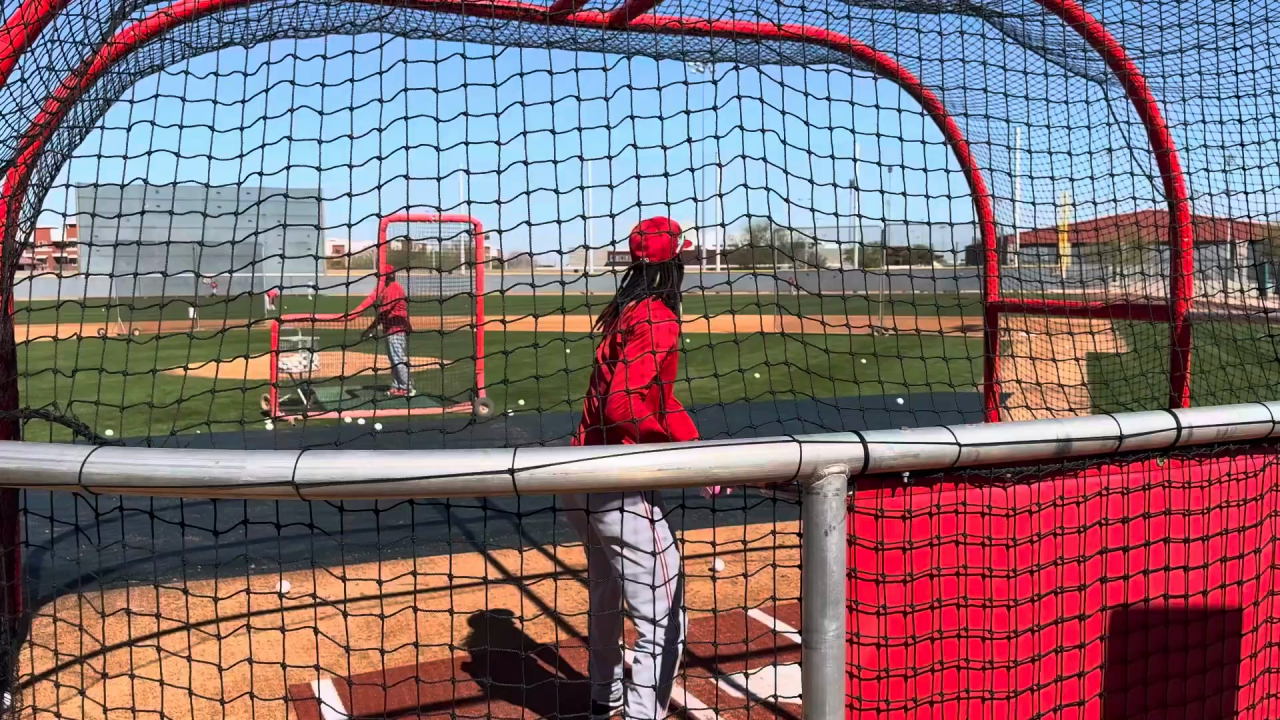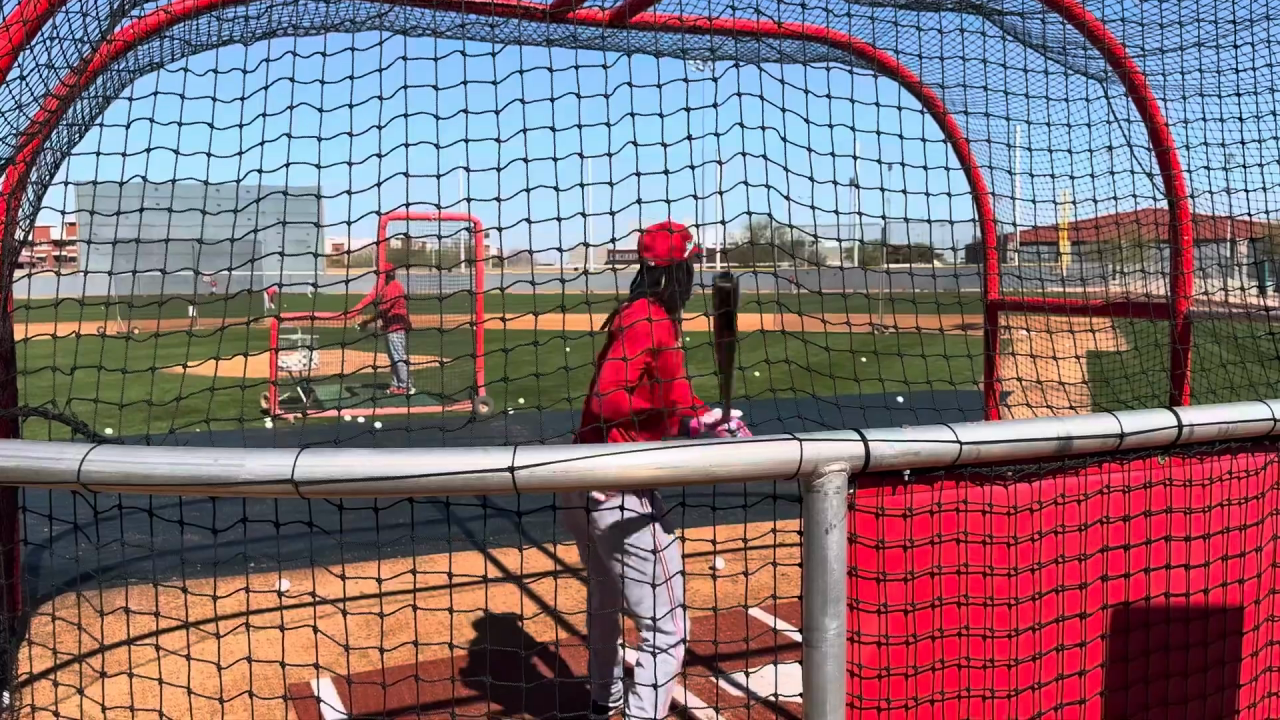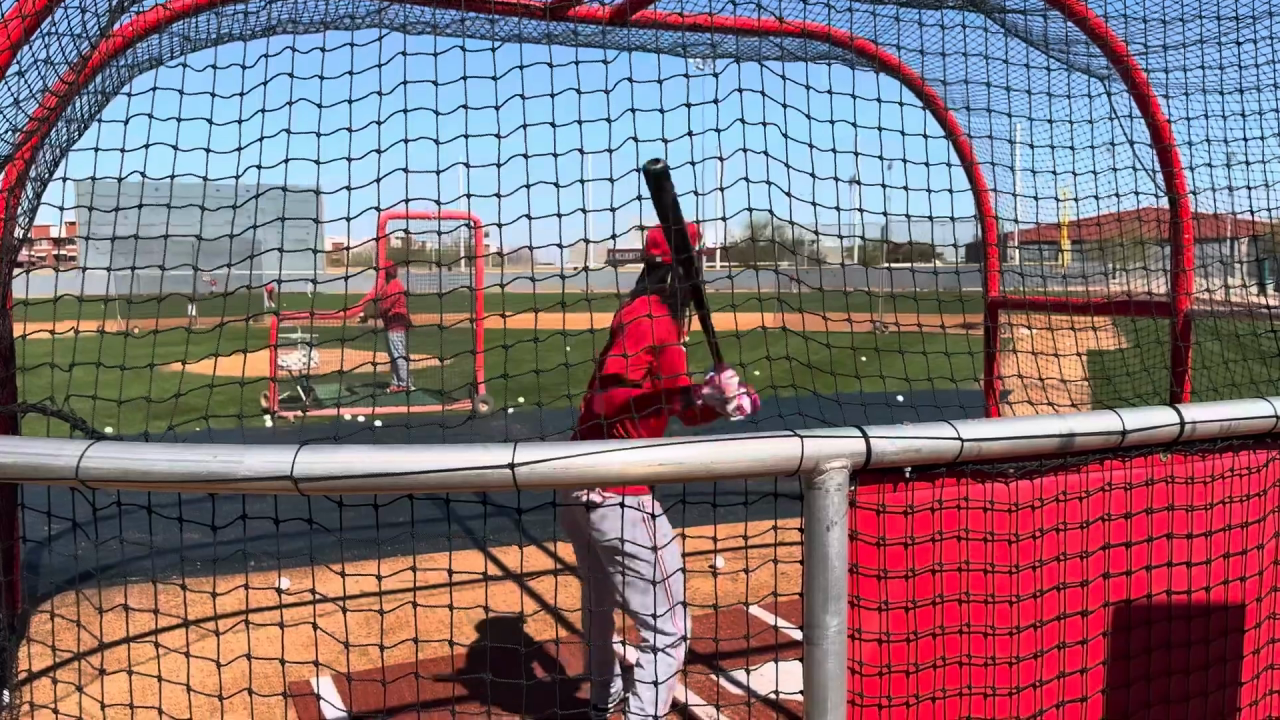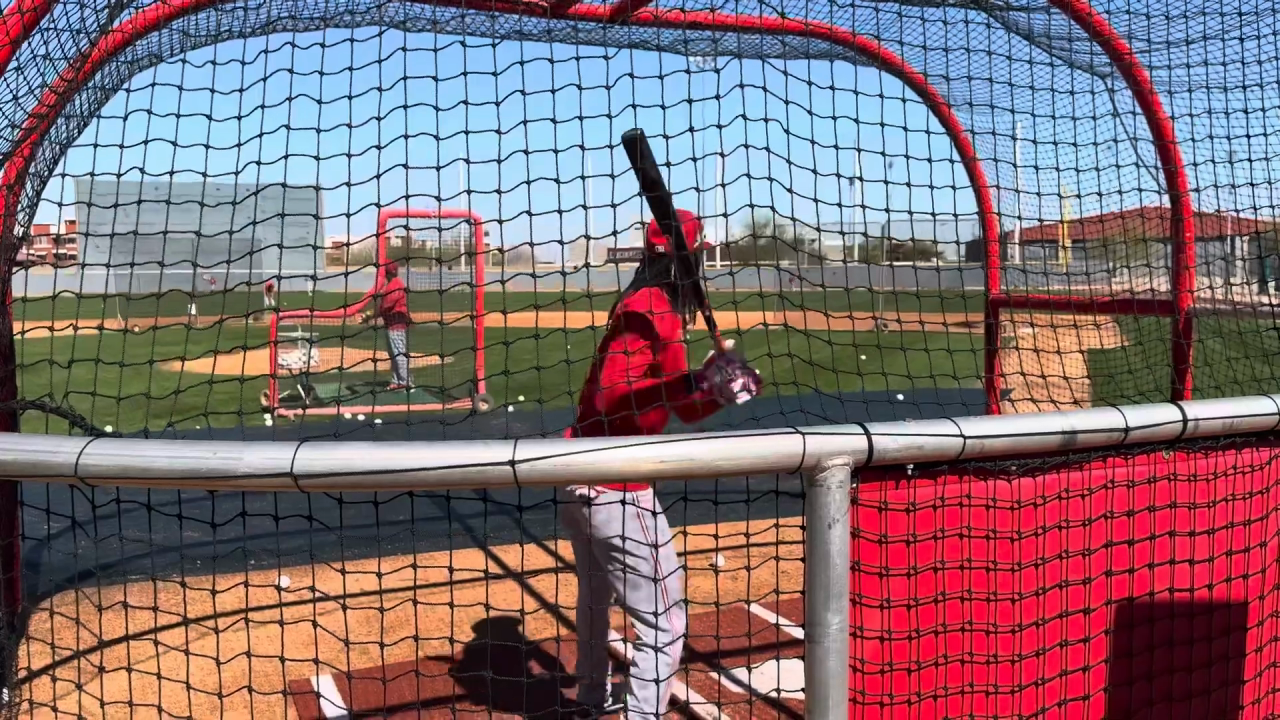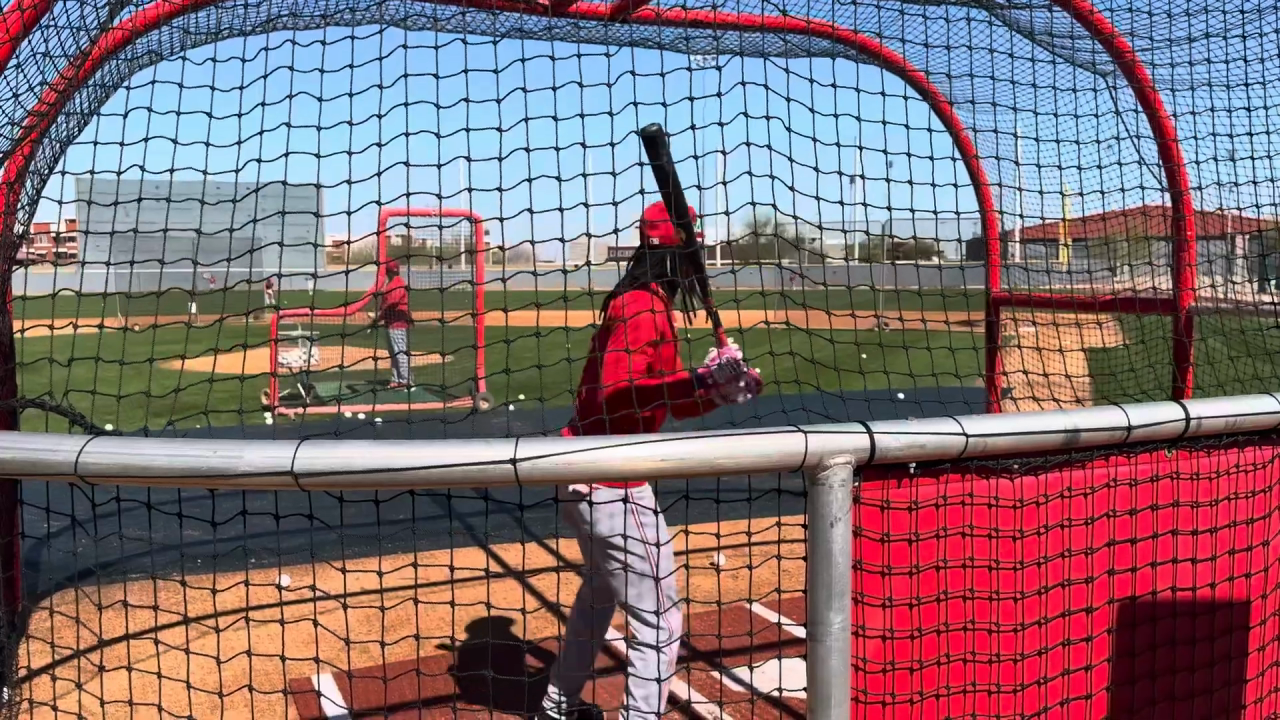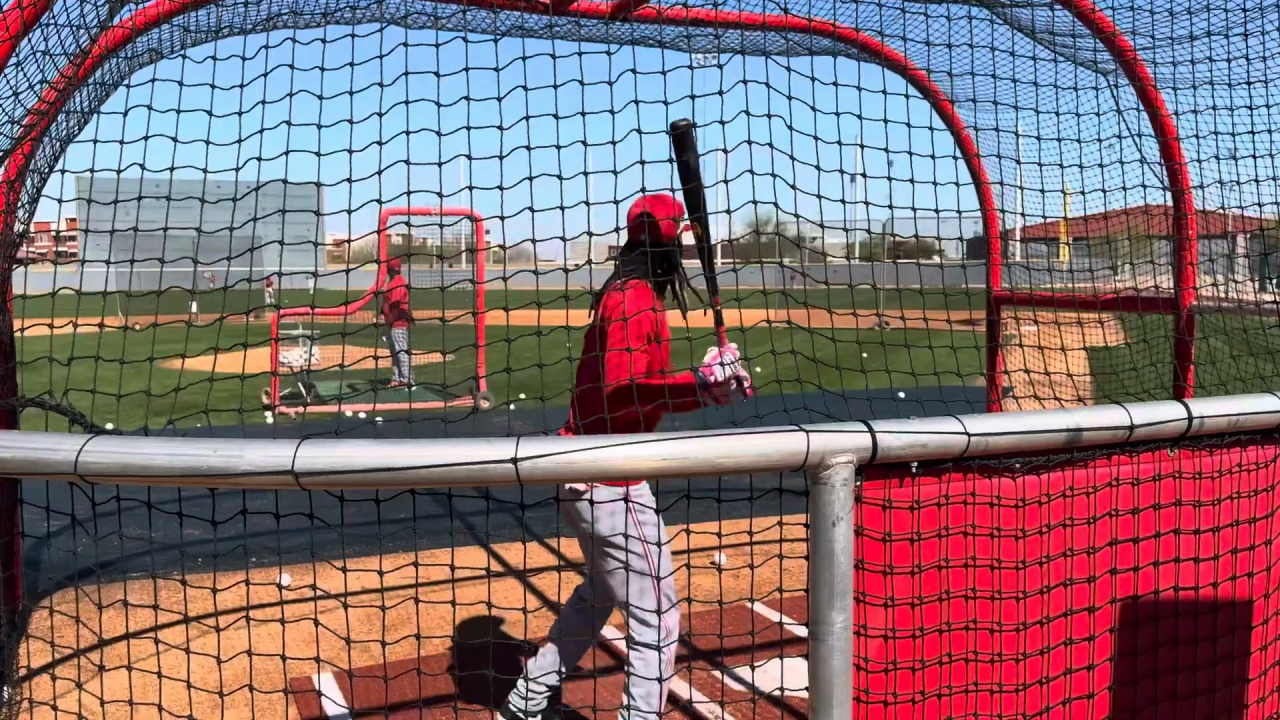
dt=0.1s
person 1, frame 1
left shoulder: (620, 314)
right shoulder: (655, 318)
right elbow: (623, 408)
left wrist: (695, 443)
right hip: (621, 490)
left knee: (608, 595)
right knee: (663, 625)
person 1, frame 2
left shoulder: (635, 315)
right shoulder: (648, 318)
left elbow: (677, 401)
right elbow: (606, 400)
left wrist: (712, 421)
right wrist: (686, 423)
left hip: (582, 484)
right hip: (617, 489)
left knee: (606, 597)
right knee: (665, 626)
person 1, frame 3
left shoulder: (664, 321)
right shoulder: (647, 317)
left elbow: (688, 411)
right elbow: (607, 401)
left wrist: (718, 398)
right wrist: (685, 392)
left hip: (582, 484)
right hip: (615, 491)
left knee: (600, 599)
right knee: (666, 627)
person 1, frame 4
left shoulder: (664, 312)
right shoulder: (648, 309)
left elbow: (685, 407)
right elbow: (611, 398)
left wrist: (720, 389)
right wrist: (693, 382)
left hip: (583, 480)
right hip: (615, 487)
left knee: (596, 596)
right knee: (663, 624)
person 1, frame 5
left shoulder: (643, 302)
right shoulder: (641, 303)
left elbow: (664, 396)
right elbow: (613, 397)
left wrist: (717, 389)
right wrist: (698, 380)
left hip: (581, 476)
right hip: (611, 482)
left knee: (601, 592)
right knee: (659, 622)
person 1, frame 6
left shoulder: (636, 297)
right shoulder: (636, 299)
left elbow: (651, 395)
right elbow: (618, 396)
left wrist: (707, 391)
right wrist: (696, 381)
right hip: (609, 481)
left knee: (598, 593)
right knee: (657, 621)
